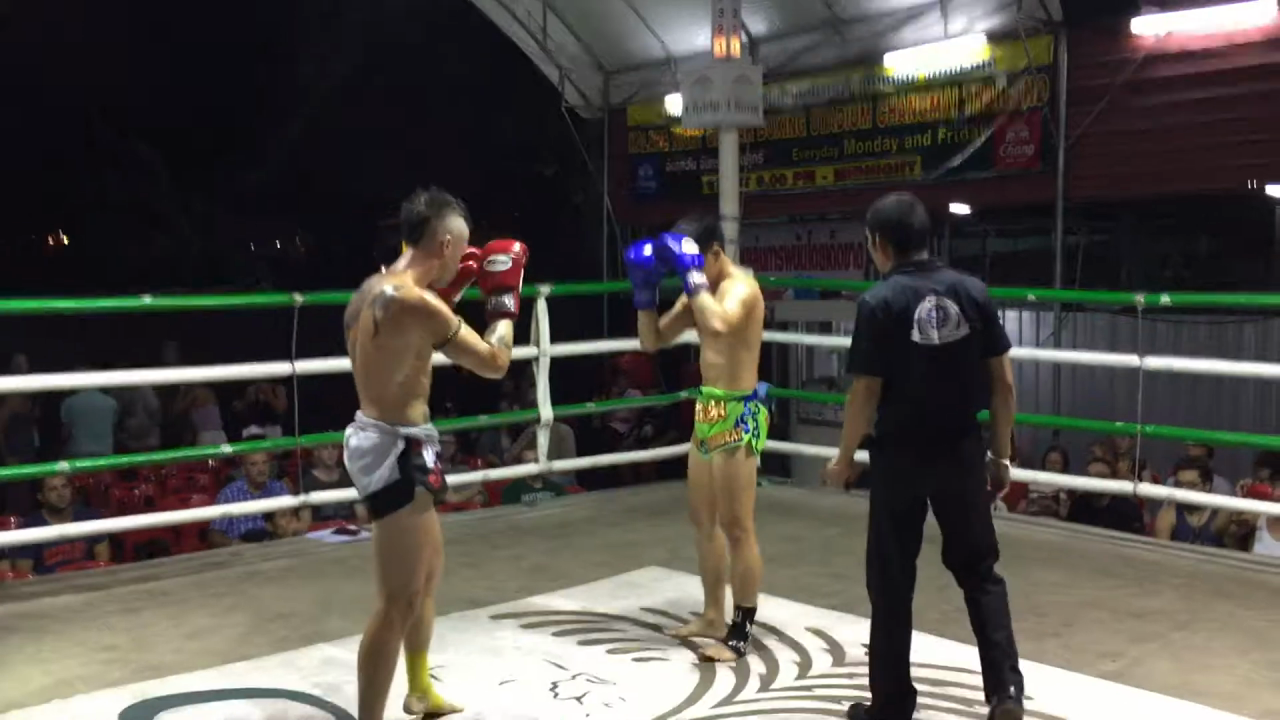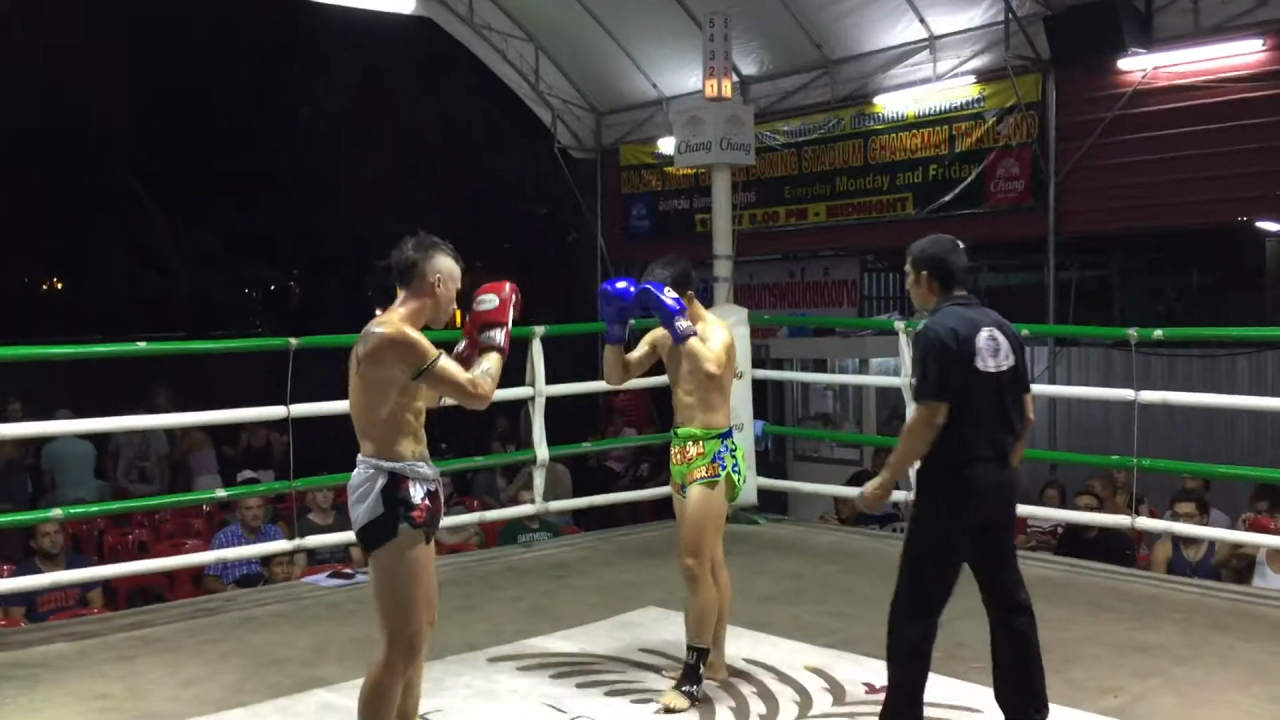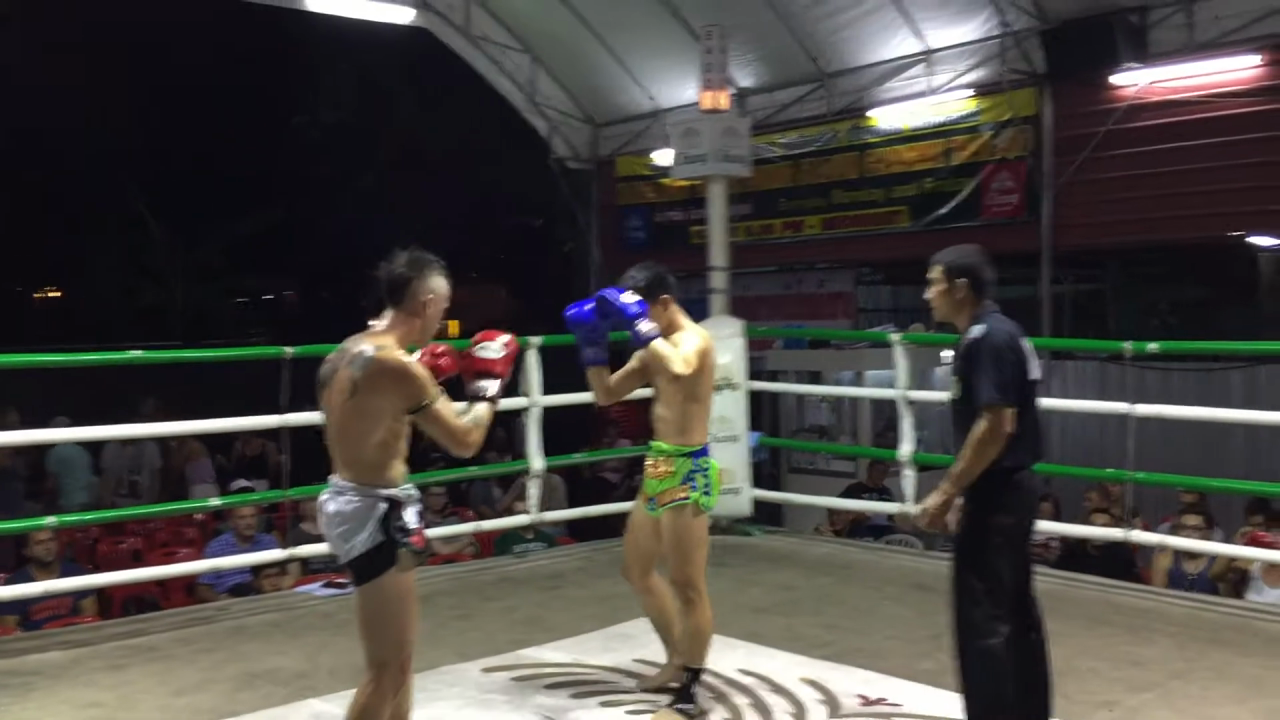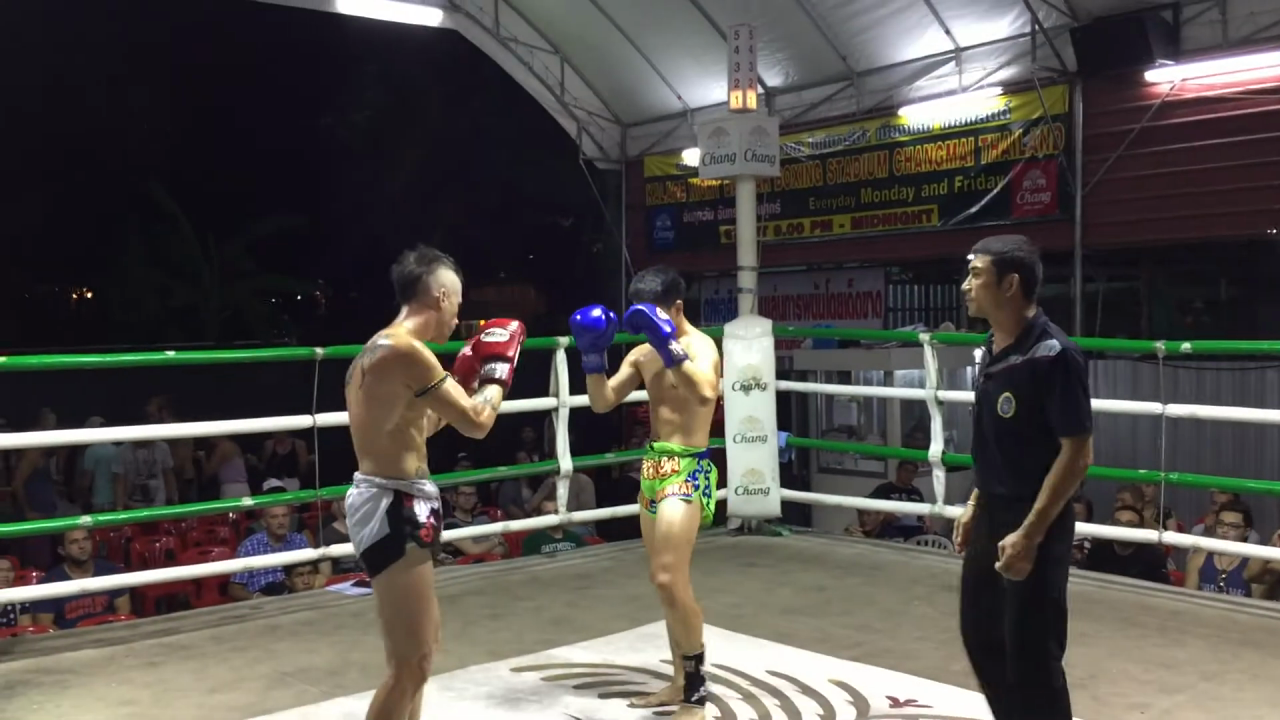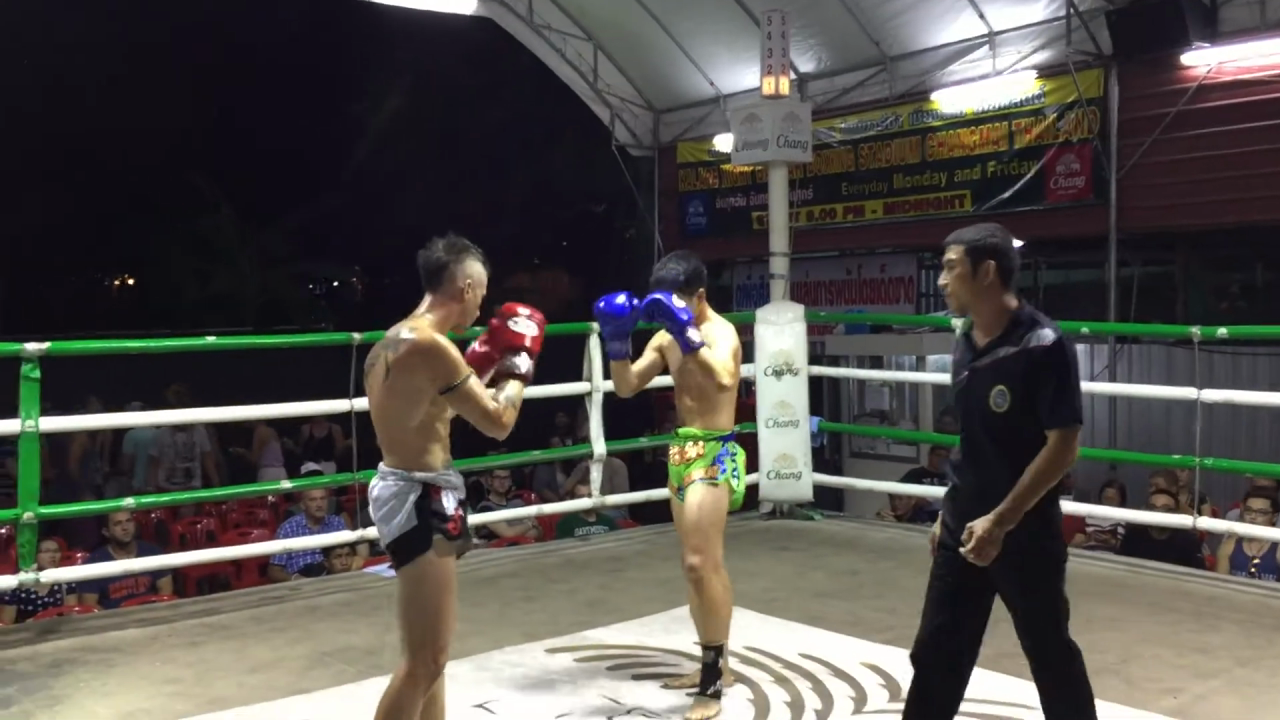
dt=0.5s
person 1, frame 1
left shoulder: (879, 302)
right shoulder: (972, 291)
left elbow: (865, 395)
right elbow: (1003, 383)
left wrist: (844, 456)
right wrist: (1001, 451)
left hip: (901, 457)
right hip: (961, 452)
left knee: (891, 581)
right knee: (978, 570)
person 1, frame 2
left shoulder: (936, 330)
right shoulder: (1001, 327)
left elbow: (929, 419)
right elbow: (1026, 416)
left wrist: (886, 480)
left hip: (952, 483)
right hip: (997, 480)
left knee: (916, 609)
right knee: (1009, 603)
person 1, frame 3
left shoulder: (985, 337)
right shoulder: (1005, 333)
left elbow: (996, 424)
left wrist: (946, 492)
right wrist: (961, 488)
left hip: (995, 495)
right hip: (1016, 489)
left knee: (982, 623)
right knee: (1018, 615)
person 1, frame 4
left shoulder: (1054, 355)
right shoulder: (992, 348)
left elbow: (1076, 454)
left wrist: (1029, 534)
right wrist: (976, 506)
left hip: (1036, 529)
right hip: (991, 520)
left knee: (1032, 656)
right knee: (981, 634)
person 1, frame 5
left shoulder: (1044, 345)
right shoulder: (966, 344)
left elbow: (1063, 446)
left wrist: (1001, 521)
left hip: (1025, 527)
right hip: (964, 521)
left knee: (1050, 654)
right knee: (936, 654)
person 2, frame 1
left shoulder: (372, 289)
right shoulder: (415, 302)
right elbow: (494, 362)
left wrist: (450, 291)
right wrist: (505, 297)
left hip: (378, 439)
right hip: (398, 451)
left knee: (428, 568)
right knee: (399, 599)
person 2, frame 2
left shoulder: (384, 334)
right shoulder: (397, 338)
left elbow: (433, 393)
right elbow: (477, 393)
left wrist: (473, 343)
right wrist: (496, 335)
left hip: (403, 490)
right hip: (395, 493)
left knee: (420, 629)
right knee: (403, 644)
person 2, frame 3
left shoulder: (346, 353)
right shoulder: (394, 365)
right elbow: (465, 441)
right wrist: (489, 383)
left hip: (348, 501)
right hip: (377, 514)
left knee: (397, 649)
right knee: (389, 667)
person 2, frame 4
left shoulder: (384, 349)
right shoulder: (404, 351)
right elbow: (476, 421)
left wrist: (468, 369)
right wrist: (499, 367)
left hip: (394, 505)
right hip: (395, 510)
left knee: (423, 640)
right knee: (411, 664)
person 2, frame 5
left shoulder: (395, 340)
right shoulder: (429, 345)
right elbow: (498, 422)
left wrist: (480, 361)
right wrist: (519, 357)
left hip: (409, 491)
right hip: (421, 499)
left knee: (433, 643)
right knee: (425, 659)
person 3, frame 1
left shoulder: (742, 289)
right shoulder: (701, 292)
left elbow: (717, 325)
right elbow: (652, 341)
left wrist: (692, 274)
right wrist: (643, 290)
left hip: (737, 414)
right hip: (708, 411)
left knee: (736, 527)
right knee: (703, 518)
left ankle: (740, 633)
right ankle: (713, 615)
person 3, frame 2
left shoulder: (715, 332)
right shoulder: (661, 336)
left elbow: (711, 370)
right elbow: (615, 375)
left wrist: (677, 322)
right wrist: (615, 325)
left hip: (712, 455)
right hip: (682, 452)
left knee: (694, 565)
right knee: (710, 563)
left ankle: (691, 680)
right ankle: (713, 658)
person 3, frame 3
left shoulder: (692, 340)
right shoulder: (651, 348)
left elbow: (679, 372)
right elbow: (605, 395)
left wrist: (640, 325)
right wrist: (593, 346)
left hip: (686, 470)
right hip: (659, 467)
left knee: (688, 586)
right knee: (637, 569)
right ankle: (677, 661)
person 3, frame 4
left shoulder: (700, 346)
right shoulder: (643, 354)
left elbow: (706, 394)
right elbow: (600, 402)
left wrist: (668, 343)
right wrist: (593, 354)
left hip: (687, 470)
right hip: (653, 469)
left knee: (669, 579)
right knee: (665, 581)
right ankle: (681, 680)
person 3, frame 5
left shoulder: (720, 332)
right shoulder: (665, 339)
left elbow: (724, 381)
right elbow: (625, 388)
left wrist: (687, 330)
right wrist: (617, 341)
left hip: (714, 455)
right hip: (681, 454)
left knee: (698, 564)
right knee: (706, 566)
right ankle: (715, 666)
